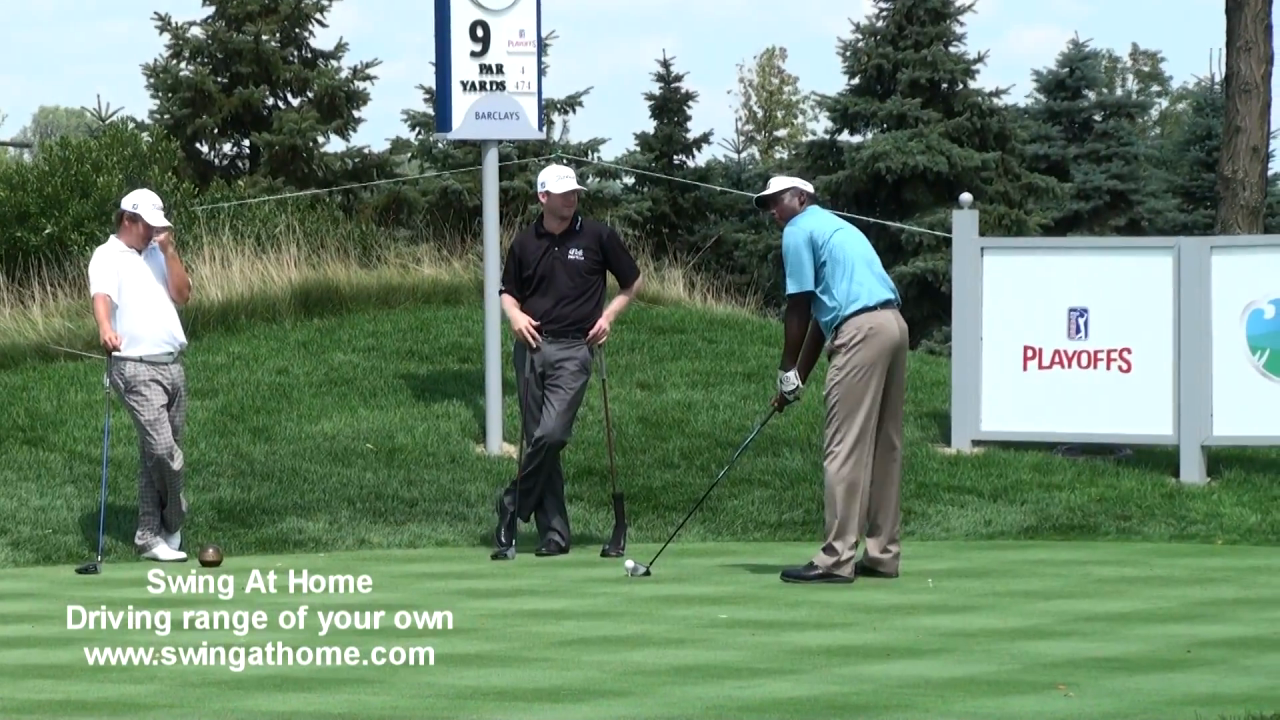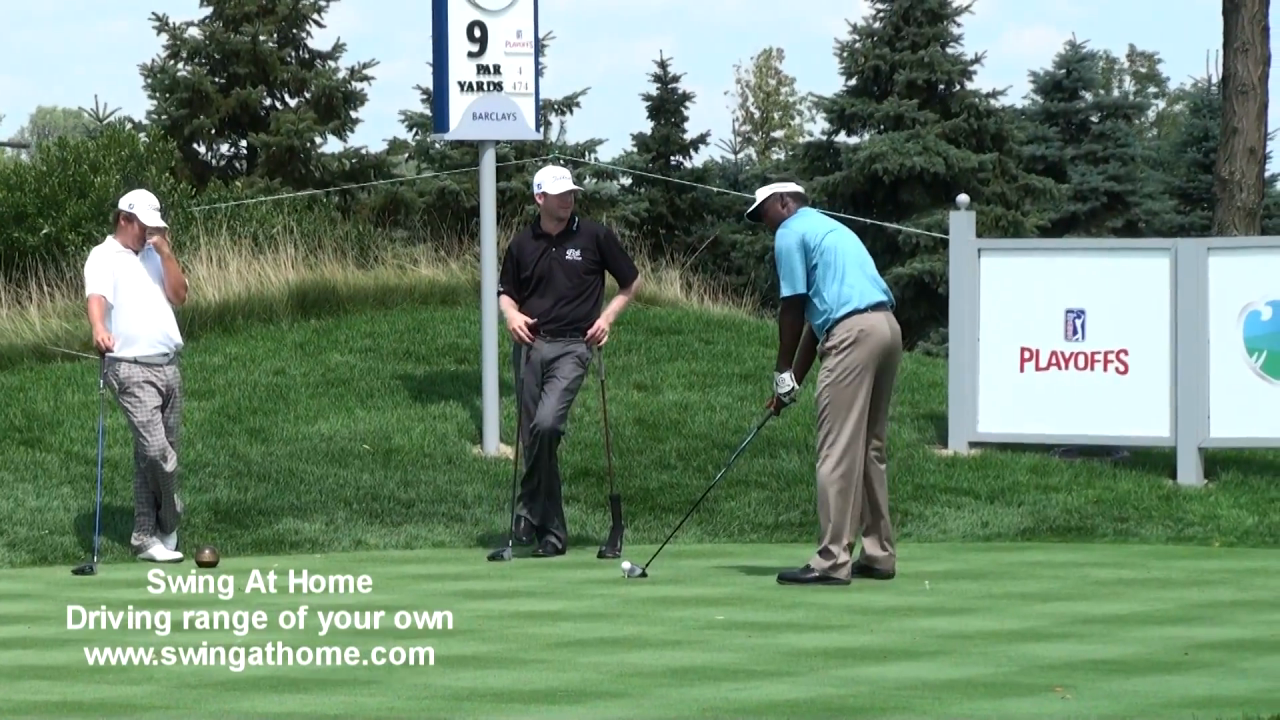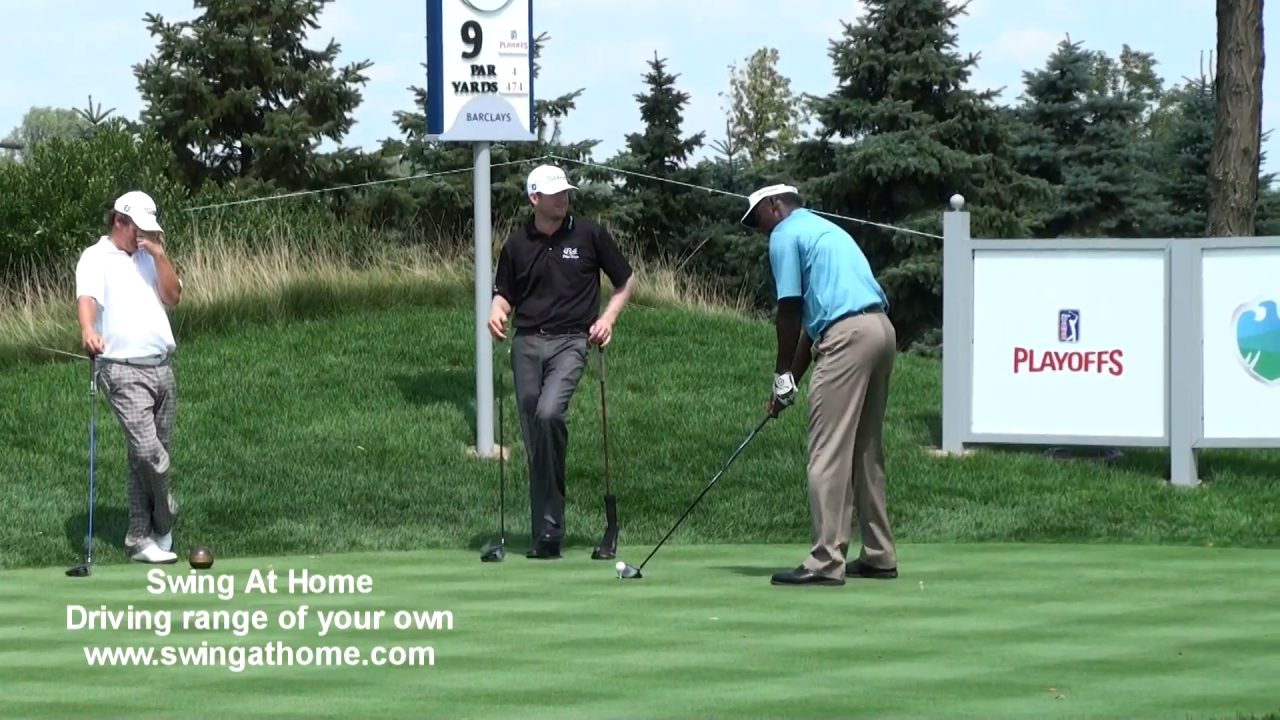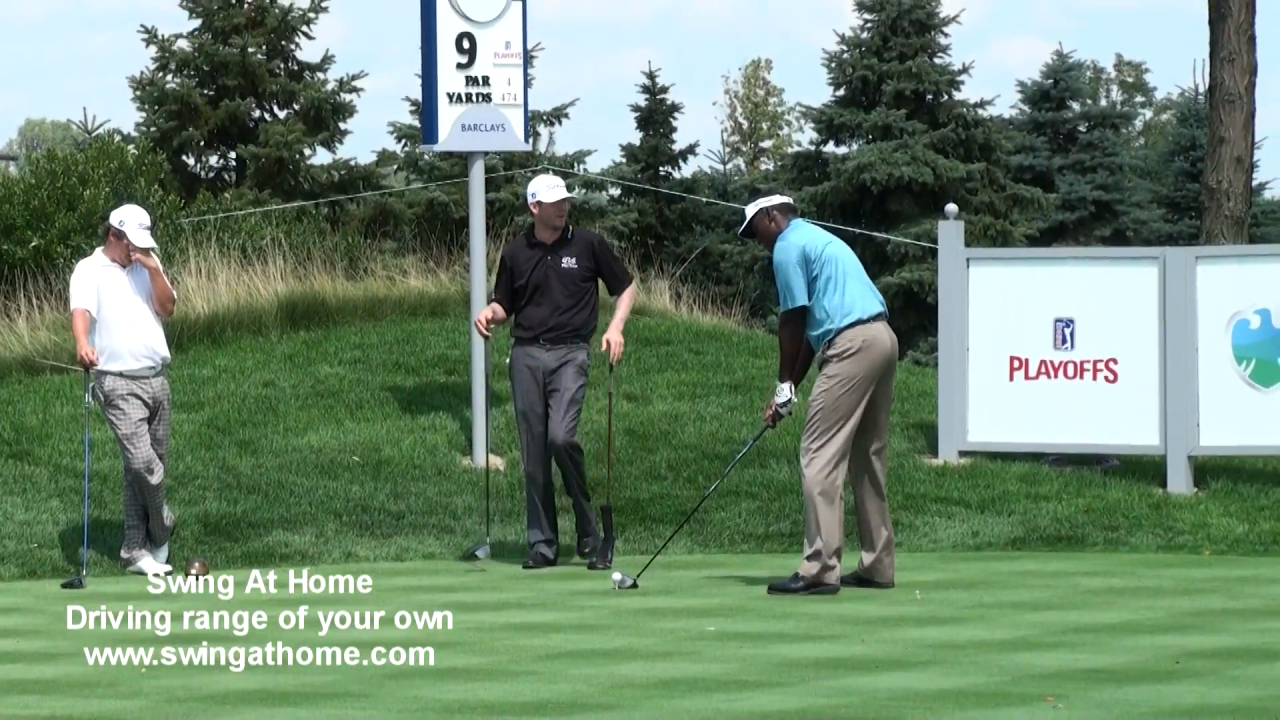
dt=0.2s
person 1, frame 1
right shoulder: (833, 226)
left elbow: (800, 307)
right elbow: (823, 313)
left wrist: (787, 372)
right wrist: (799, 377)
left hip: (863, 332)
right hip: (891, 325)
left knee: (845, 448)
right knee: (881, 447)
person 1, frame 2
right shoulder: (829, 228)
left elbow: (793, 309)
left wrist: (783, 374)
right wrist: (795, 378)
left hip: (854, 333)
right hip: (885, 327)
left knee: (838, 451)
right knee: (868, 446)
person 1, frame 3
right shoulder: (823, 229)
left elbow: (790, 311)
left wrist: (783, 376)
right wrist: (793, 376)
left hip: (848, 335)
right hip: (878, 328)
left knee: (828, 452)
right knee: (864, 447)
person 1, frame 4
right shoulder: (818, 239)
left elbow: (793, 322)
left wrist: (784, 386)
right wrist: (791, 385)
left hip: (853, 344)
right hip: (880, 339)
left knee: (820, 454)
right knee: (867, 457)
person 2, frame 1
left shoulder: (598, 235)
right shoulder: (524, 242)
left elbow: (632, 281)
right elbow: (508, 291)
left wrist: (608, 316)
right wrist: (514, 314)
left hip: (573, 348)
right hip: (531, 347)
left knee: (551, 433)
right knee: (537, 438)
left ankle: (513, 503)
right ankle: (553, 532)
person 2, frame 2
left shoulder: (595, 235)
right shoulder: (521, 243)
left elbow: (630, 281)
right elbow: (507, 293)
left wrist: (606, 318)
right wrist: (511, 314)
left hip: (572, 345)
right hip: (530, 346)
left knee: (547, 423)
right knee: (533, 435)
left ankle: (528, 509)
right ankle: (551, 533)
person 2, frame 3
left shoulder: (590, 234)
right shoulder: (516, 243)
left elbow: (626, 279)
right elbow: (505, 294)
left wrist: (607, 318)
right wrist: (498, 311)
left hip: (570, 341)
right hip: (527, 344)
left knee: (551, 414)
right knee: (535, 438)
left ankle: (555, 511)
right ankle: (546, 532)
person 2, frame 4
left shoulder: (589, 244)
right shoulder: (515, 252)
left elbow: (626, 286)
right elbow: (504, 303)
left wrist: (616, 327)
right wrist: (489, 312)
left hip: (570, 353)
right hip: (526, 355)
left knee: (563, 438)
right knee: (535, 451)
left ankle: (587, 520)
right ankle: (542, 544)
person 3, frame 1
left shoulder: (158, 252)
right shoulder: (107, 257)
left elbow: (182, 295)
right elbow: (101, 295)
left wrist: (169, 252)
right wrist: (105, 328)
left hip: (172, 363)
right hip: (137, 368)
left knee: (159, 451)
right knee: (162, 449)
left ankle: (151, 535)
right ankle: (172, 523)
person 3, frame 2
left shoulder: (156, 253)
right shoulder: (103, 257)
left elbow: (179, 295)
right elbow: (96, 296)
left wrist: (166, 253)
right wrist: (99, 328)
left hip: (168, 365)
right hip: (132, 369)
left knee: (159, 451)
right knee: (155, 450)
left ankle: (147, 535)
right ankle: (169, 524)
person 3, frame 3
left shoulder: (152, 253)
right shoulder: (96, 258)
left elbow: (173, 297)
right elbow: (87, 298)
left wrist: (159, 256)
right wrist: (88, 330)
left hip: (161, 366)
right hip: (124, 371)
left knee: (154, 452)
right knee: (147, 452)
left ankle: (142, 536)
right ankle: (164, 523)
person 3, frame 4
left shoulder: (148, 263)
right shoulder: (89, 270)
left elbow: (167, 308)
right elbow: (81, 310)
left wrist: (153, 269)
right wrist: (83, 343)
left hip: (157, 378)
right hip: (119, 382)
left knee: (152, 464)
right knee: (141, 463)
left ankle: (137, 549)
right ankle: (162, 532)
